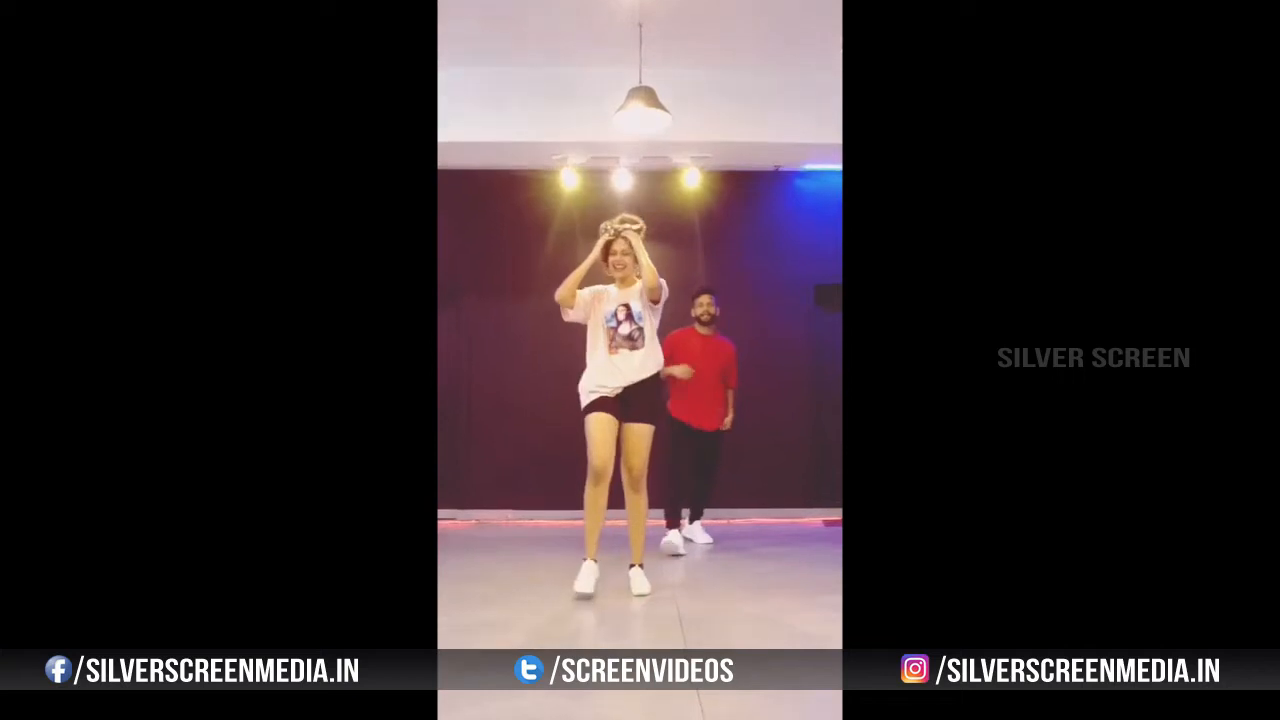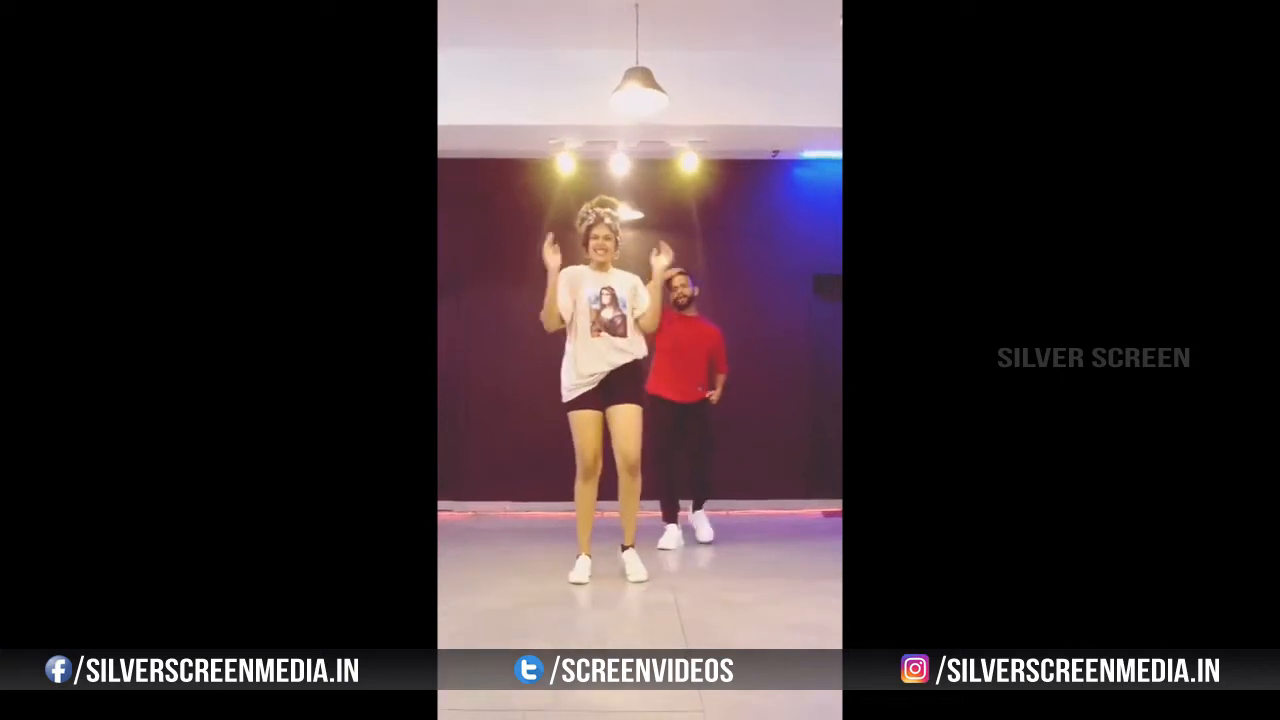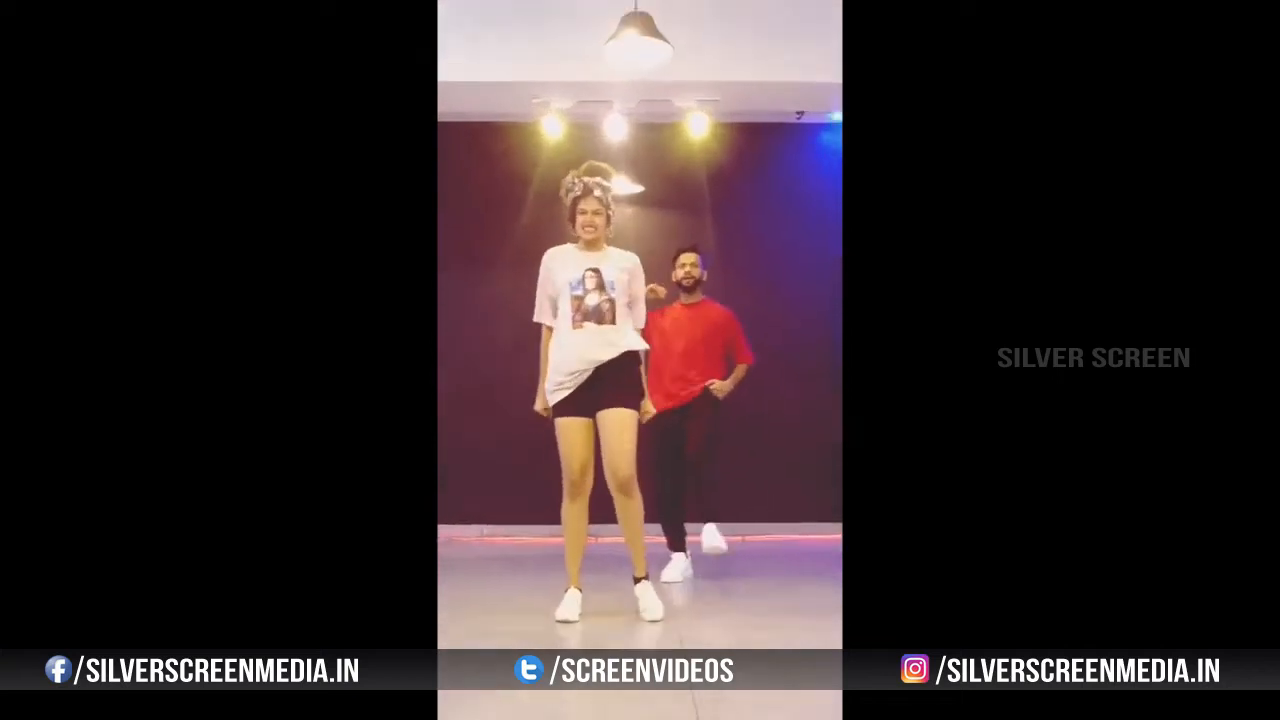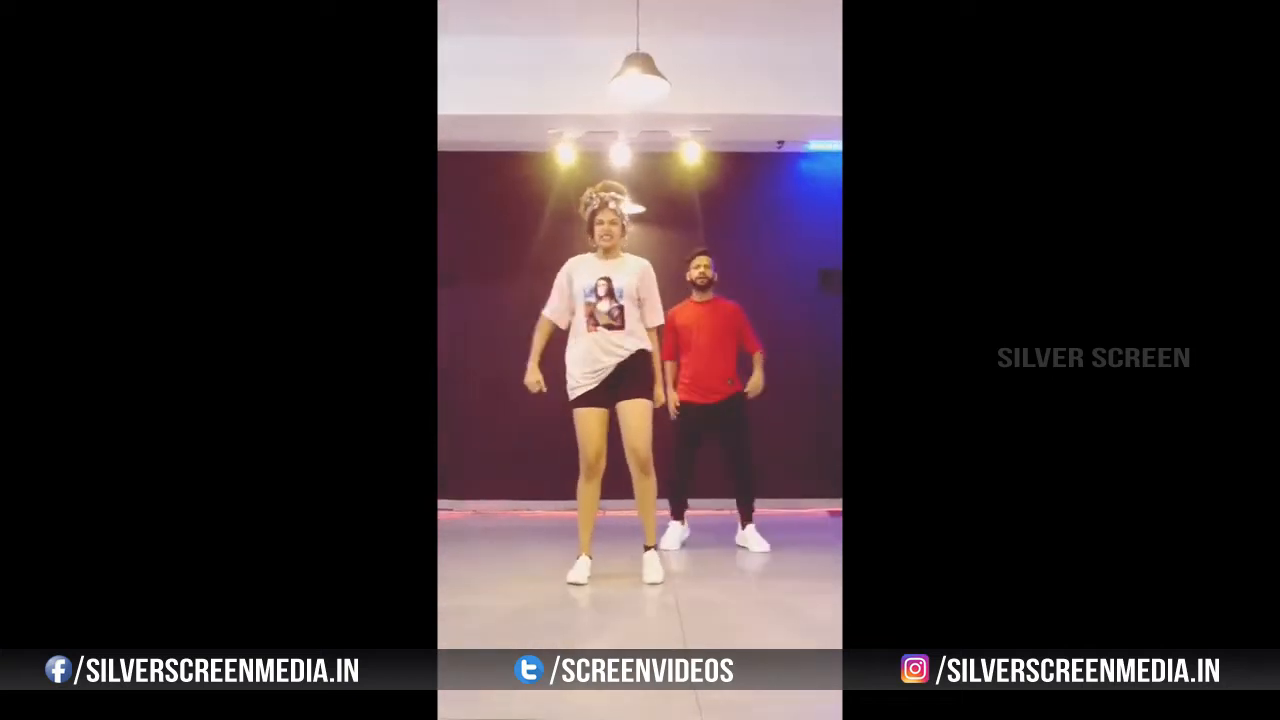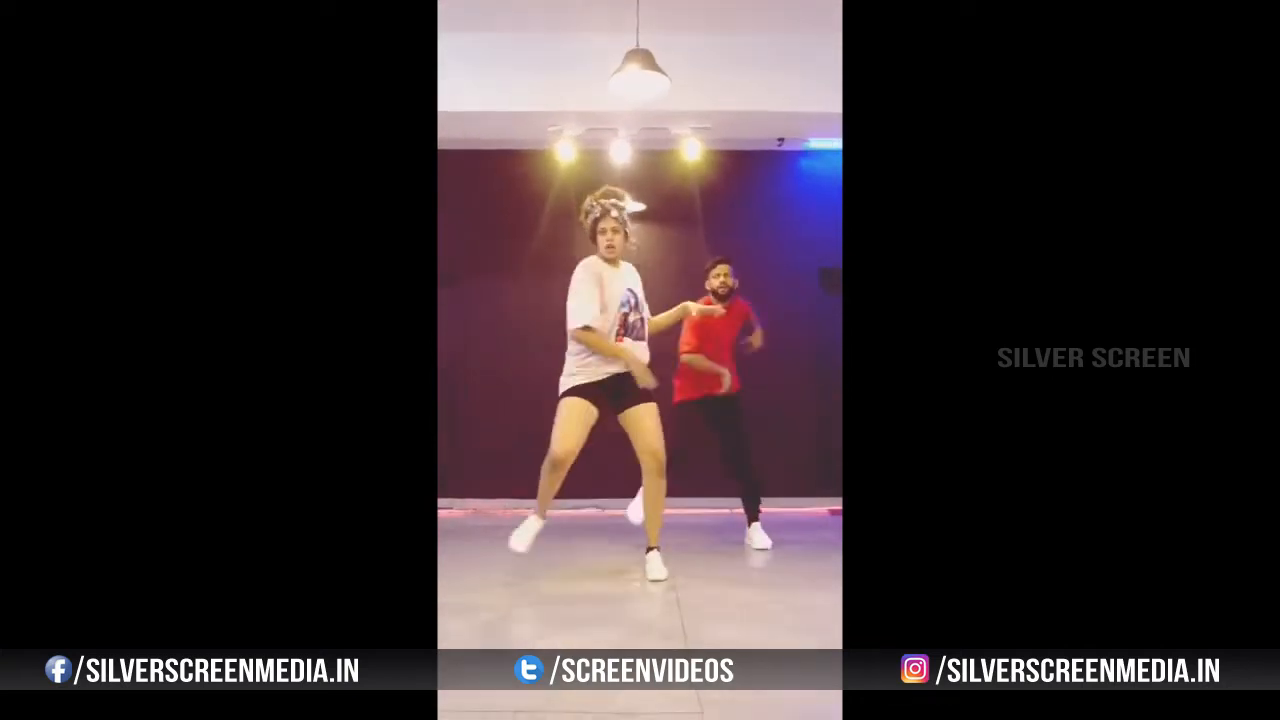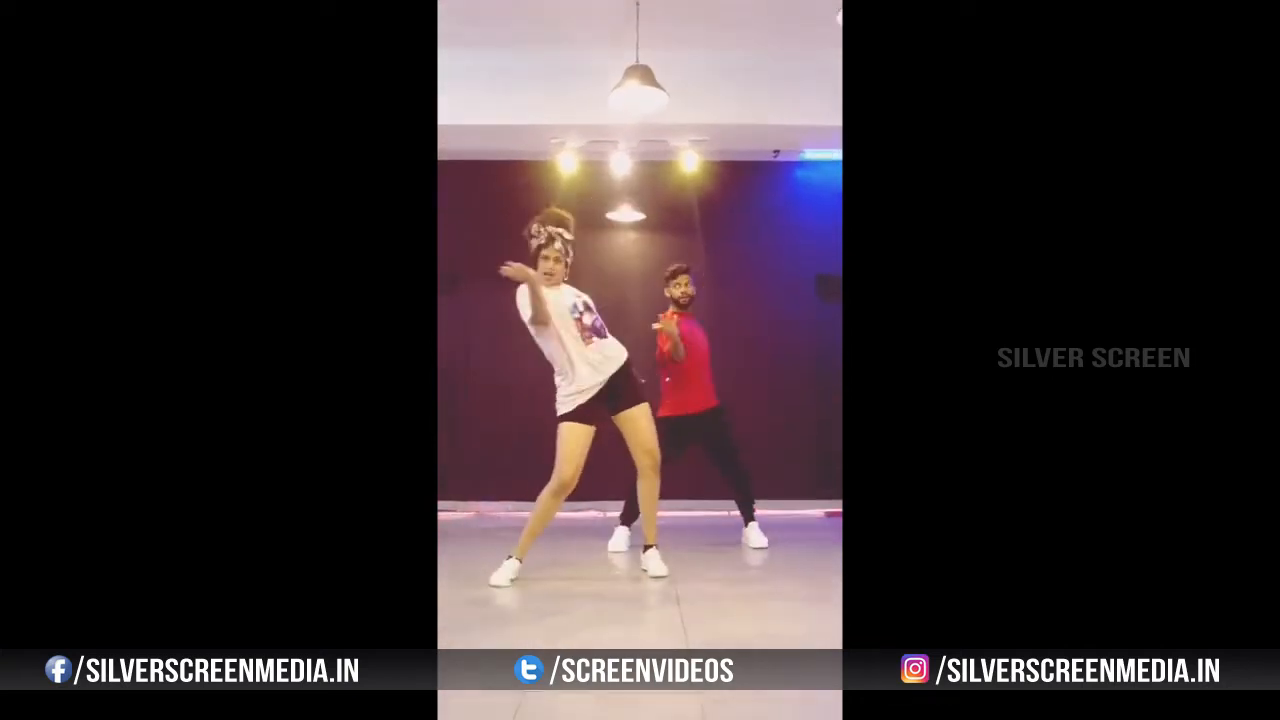
dt=0.4s
person 1, frame 1
left shoulder: (649, 293)
right shoulder: (596, 296)
left elbow: (653, 286)
right elbow: (561, 297)
left wrist: (640, 246)
right wrist: (593, 255)
left hip: (642, 387)
right hip: (601, 388)
left knee: (635, 476)
right knee: (599, 468)
left ankle: (636, 565)
right ankle: (590, 560)
person 1, frame 2
left shoulder: (631, 282)
right shoulder: (571, 277)
left elbow: (648, 327)
right elbow: (551, 324)
left wrist: (658, 275)
right wrist: (552, 272)
left hip: (623, 373)
right hip: (582, 377)
left knee: (630, 461)
right knee: (588, 466)
left ankle: (629, 547)
right ankle: (584, 555)
person 1, frame 3
left shoulder: (627, 262)
right shoulder: (554, 259)
left elbow: (638, 327)
right elbow: (548, 328)
left wrist: (646, 392)
right wrist: (541, 387)
left hip: (617, 369)
right hip: (568, 378)
left knee: (622, 476)
right knee: (575, 482)
left ankle: (642, 578)
person 1, frame 4
left shoulder: (640, 268)
right shoulder: (574, 267)
left elbow: (650, 327)
right elbow: (551, 318)
left wrist: (659, 380)
right wrist: (532, 364)
left hip: (630, 365)
right hip: (585, 373)
left knee: (640, 457)
right knee: (591, 465)
left ankle: (649, 550)
right ankle: (584, 555)
person 1, frame 5
left shoulder: (630, 272)
right shoulder: (588, 271)
right elbow: (583, 332)
left wrist: (684, 309)
right wrist: (632, 360)
left hip: (631, 378)
right hip: (588, 375)
left knee: (656, 460)
right knee: (560, 453)
left ankle: (653, 550)
right ankle: (538, 515)
person 1, frame 6
left shoulder: (571, 292)
right shoulder: (529, 292)
right elbow: (541, 318)
right wrist: (531, 283)
left hip: (619, 375)
right hip: (580, 391)
left knee: (650, 459)
right knee: (564, 480)
left ankle: (650, 549)
right ankle: (515, 558)
person 2, frame 1
left shoulder: (727, 347)
right shoulder: (677, 339)
left elbow: (730, 383)
left wrist: (730, 411)
right wrist: (671, 371)
left hip: (713, 420)
right hip: (682, 419)
left knee: (706, 473)
right knee: (679, 472)
left ankle: (694, 523)
right ankle: (673, 530)
person 2, frame 2
left shoulder: (711, 331)
right shoulder: (662, 319)
left elbow: (720, 367)
left wrist: (718, 389)
right wrist: (663, 279)
left hip: (696, 403)
right hip: (663, 401)
left knee: (699, 460)
right knee: (666, 462)
left ankle: (698, 510)
right ankle: (671, 526)
person 2, frame 3
left shoulder: (722, 316)
right shoulder: (658, 318)
left elbow: (744, 359)
left wrist: (729, 383)
right wrist: (644, 295)
left hip: (702, 400)
right hip: (664, 407)
left knee: (697, 455)
right knee: (668, 480)
left ankle: (708, 525)
person 2, frame 4
left shoulder: (732, 311)
right shoulder: (676, 315)
left elbow: (754, 346)
right elbow: (670, 356)
left wrist: (758, 373)
right wrist: (669, 390)
left hip: (728, 398)
right hip: (689, 400)
left knee: (740, 462)
right knee: (682, 463)
left ankle: (747, 528)
right ankle: (677, 524)
person 2, frame 5
left shoulder: (740, 307)
right shoulder: (699, 314)
right elbow: (687, 356)
left wrist: (757, 332)
right wrist: (719, 370)
left hip: (726, 395)
right hip: (692, 394)
left knee: (740, 461)
left ankle: (754, 526)
right ankle: (646, 493)
person 2, frame 6
left shoulder: (692, 320)
right shoulder: (670, 324)
right elbow: (677, 355)
right wrist: (673, 336)
left hip: (709, 409)
right hip: (676, 414)
left knee: (734, 468)
left ankle: (750, 525)
right ankle: (624, 528)
